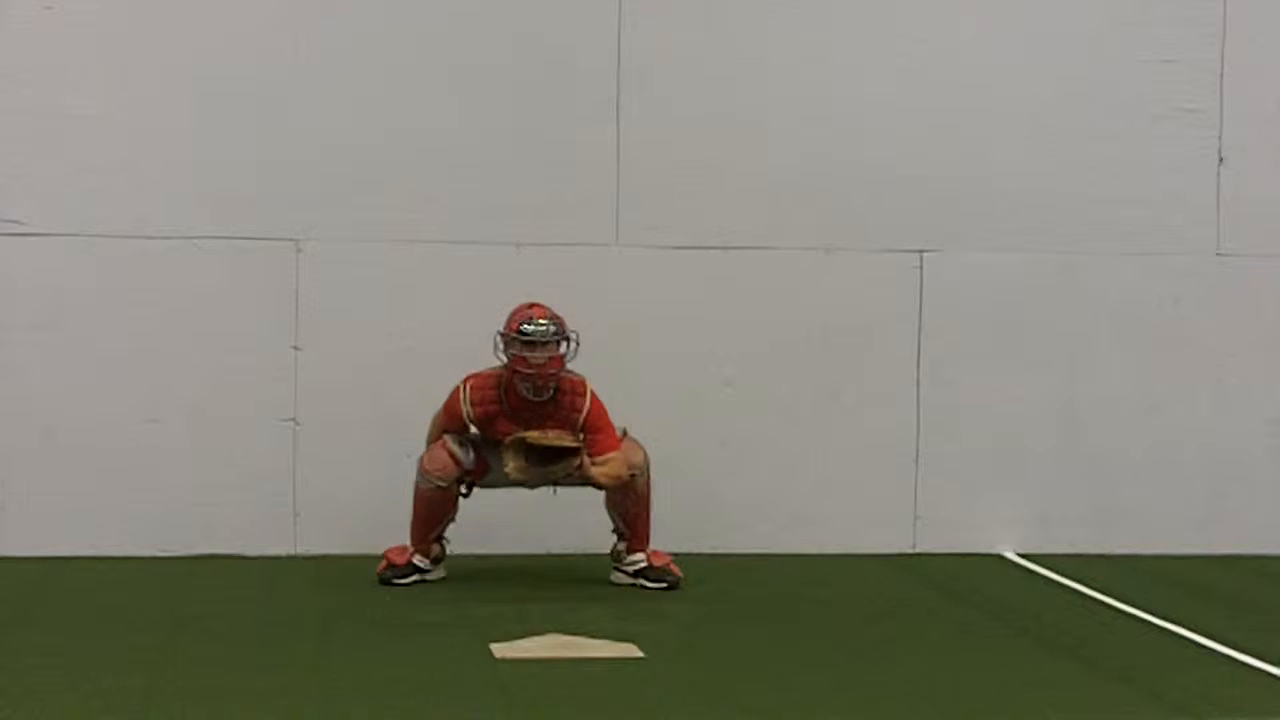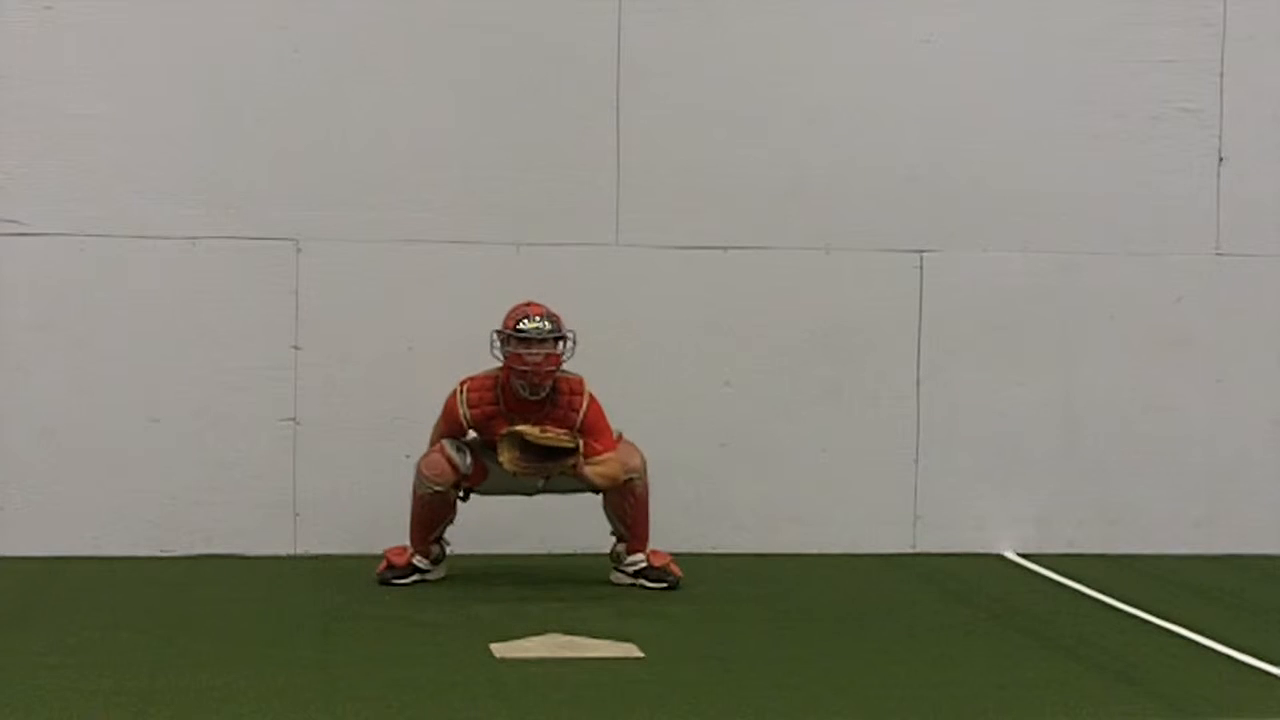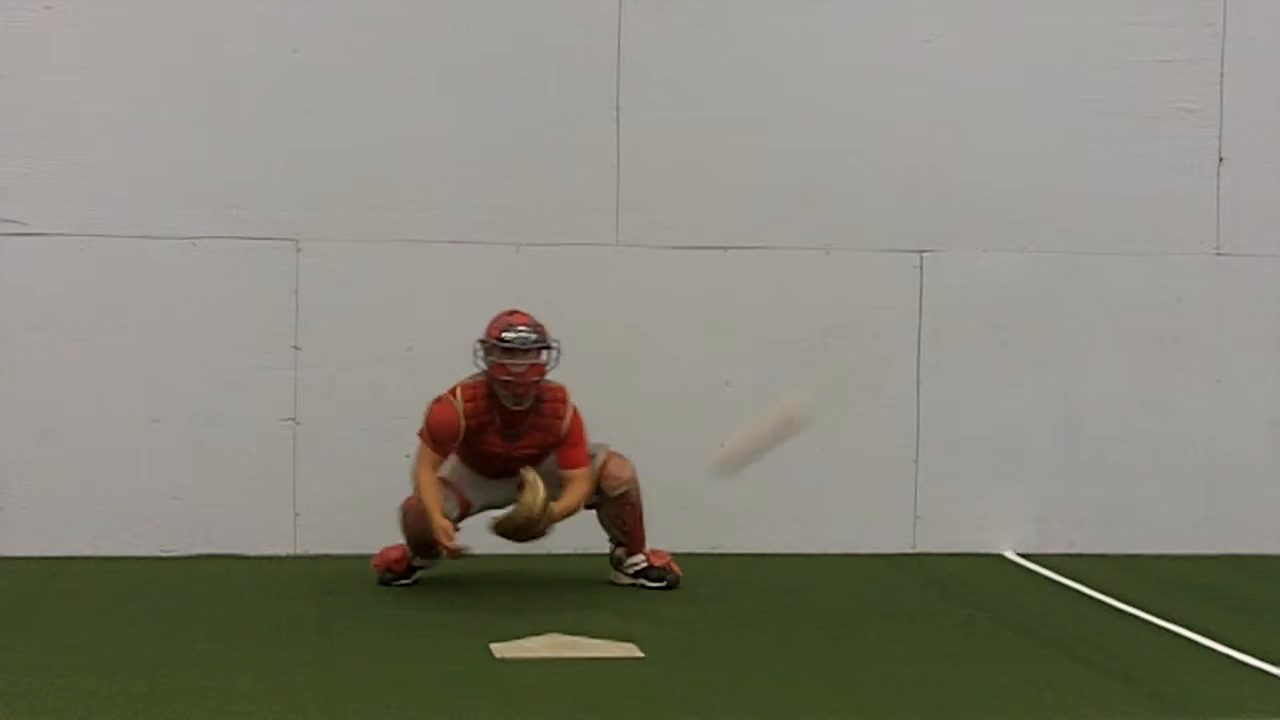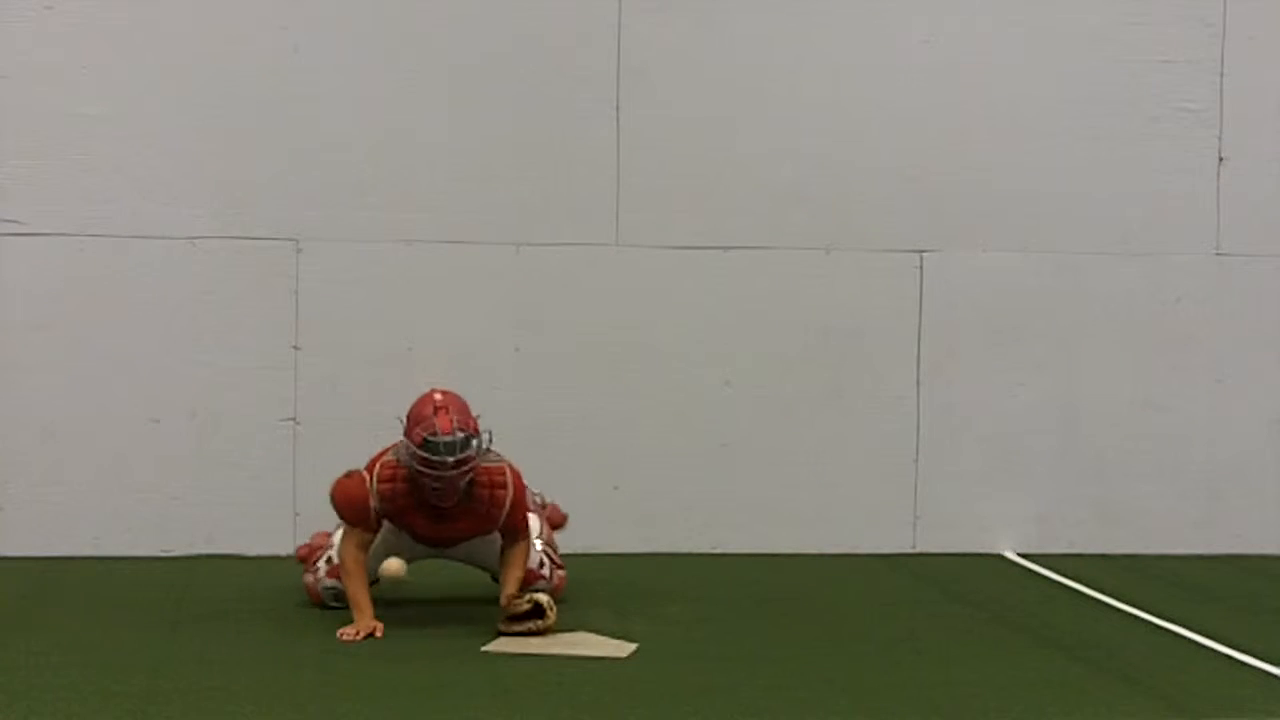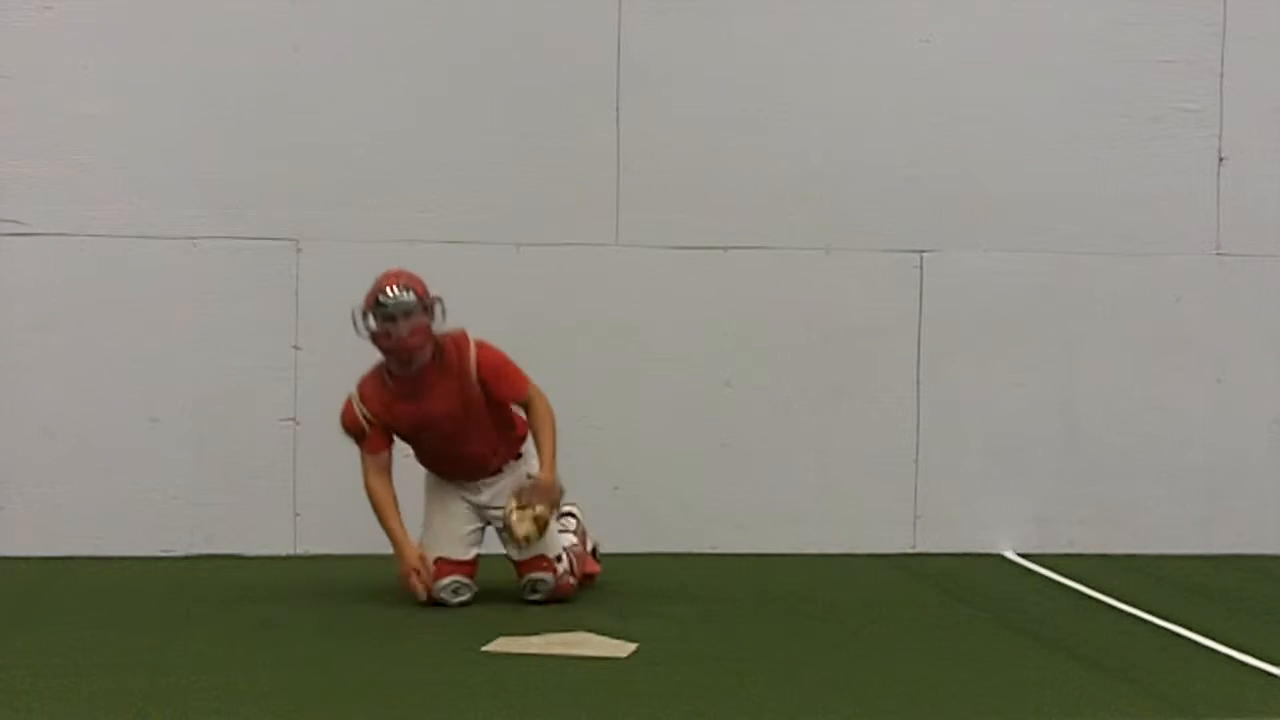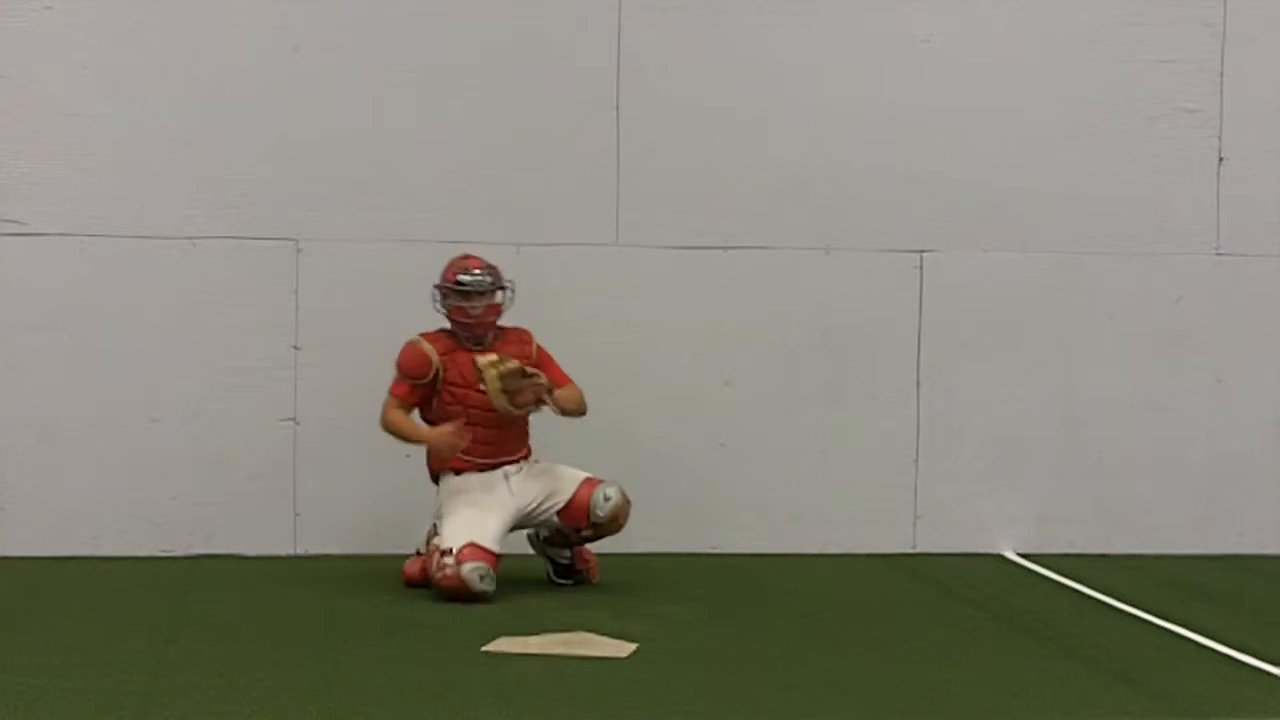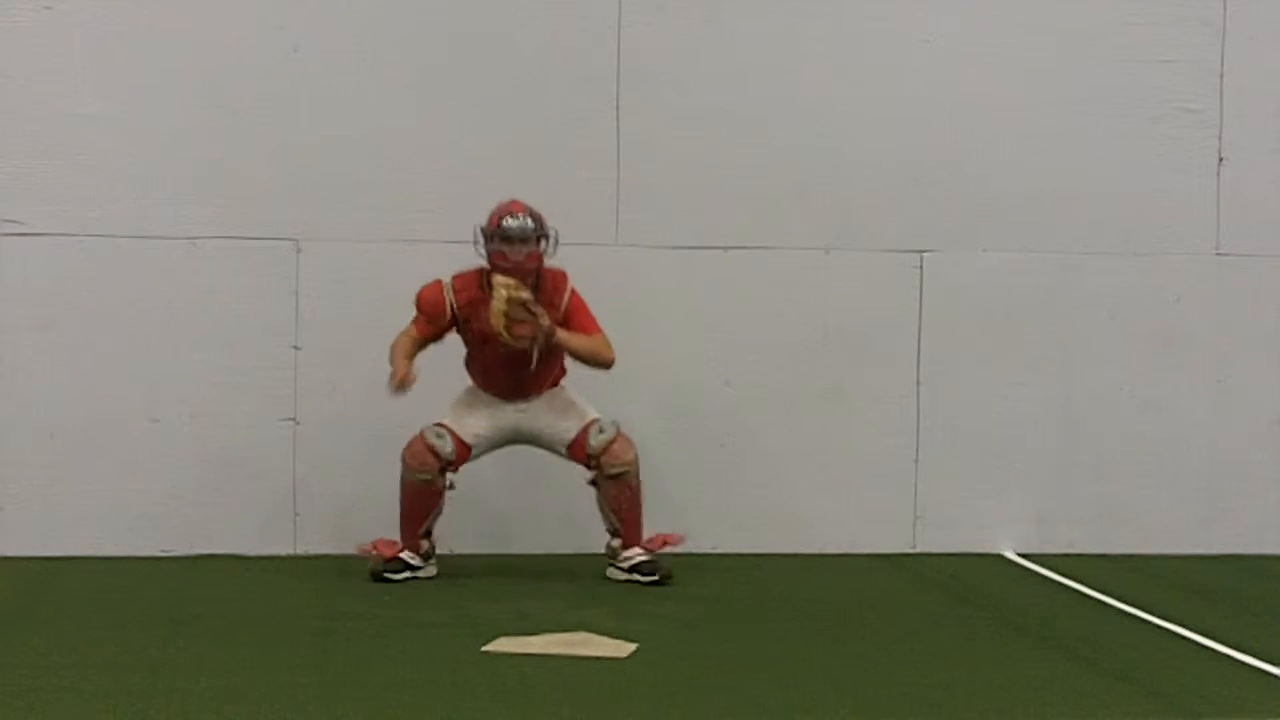
dt=0.7s
person 1, frame 1
left shoulder: (580, 398)
right shoulder: (477, 393)
left elbow: (618, 471)
right elbow: (440, 428)
left wrist: (589, 473)
right wrist: (432, 475)
right hip: (498, 458)
left knee: (632, 458)
right knee: (438, 462)
left ankle: (632, 558)
right ankle: (424, 555)
person 1, frame 2
left shoulder: (577, 398)
right shoulder: (473, 395)
left elbow: (614, 472)
right elbow: (441, 440)
left wrist: (584, 472)
right wrist: (436, 486)
right hip: (496, 464)
left knee: (629, 461)
right knee: (434, 465)
left ankle: (632, 559)
right ankle: (424, 556)
person 1, frame 3
left shoulder: (559, 407)
right shoulder: (459, 401)
left elbow: (580, 482)
right elbow: (426, 469)
left wrist: (553, 513)
right wrist: (437, 522)
left hip: (539, 470)
right hip: (471, 472)
left knee: (617, 472)
right knee: (418, 513)
left ankle: (633, 560)
right ankle: (418, 558)
person 1, frame 4
left shoulder: (502, 482)
right shoulder: (384, 477)
left elbow: (515, 541)
right elbow: (355, 547)
left wrist: (510, 593)
right wrist: (363, 617)
left hip: (476, 535)
right hip: (401, 529)
left knee: (546, 584)
right knee: (325, 586)
left ankle: (532, 514)
person 1, frame 5
left shoulder: (467, 355)
right shoulder: (371, 396)
left elbow: (535, 401)
right elbow: (377, 476)
left wrist: (549, 468)
right wrist: (403, 546)
left hip: (512, 471)
right hip: (449, 485)
left knee: (549, 587)
right knee: (448, 591)
left ankle: (568, 531)
right ankle: (419, 560)
person 1, frame 6
left shoulder: (522, 344)
right shoulder: (430, 352)
left elbow: (578, 404)
right elbow: (391, 415)
left wrist: (548, 392)
right wrist: (428, 436)
left hip: (524, 474)
right hip: (468, 484)
left knee: (612, 506)
right knee: (467, 579)
left ankle: (555, 544)
right ankle: (441, 549)
person 1, frame 7
left shoulder: (558, 290)
right shoulder: (461, 292)
left elbow: (605, 356)
right elbow: (410, 336)
left wrist: (553, 333)
right wrist: (400, 366)
left hip: (547, 402)
right hip: (486, 403)
left knee: (617, 449)
right knee: (421, 454)
left ankle: (628, 552)
right ankle: (414, 553)
